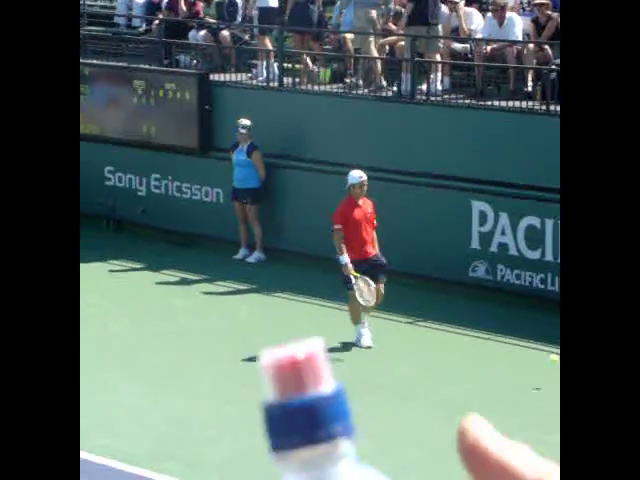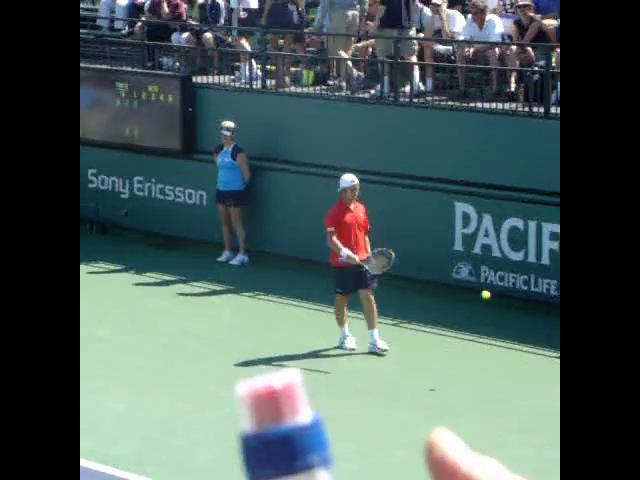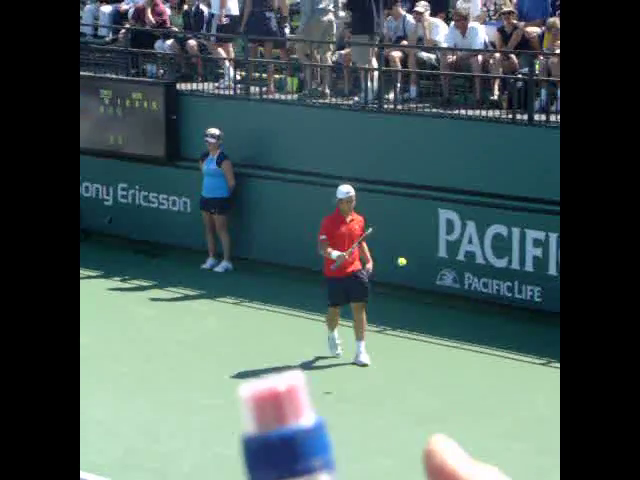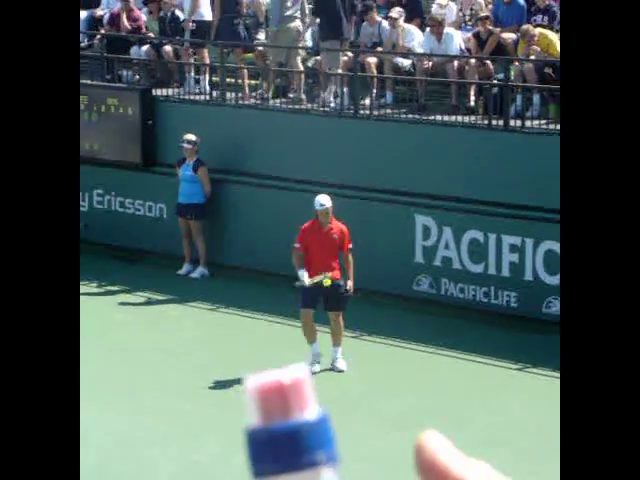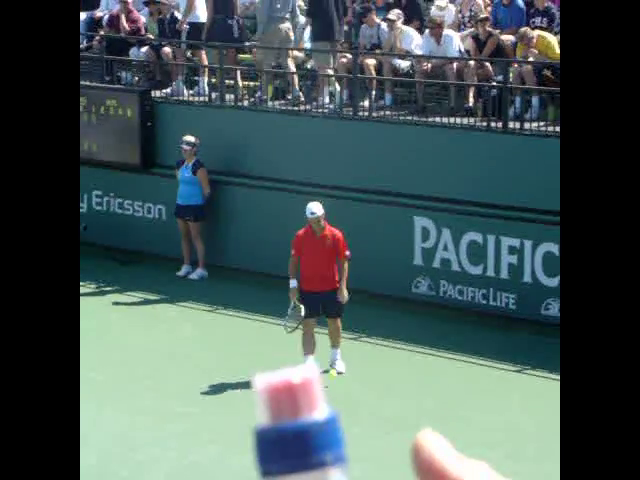
dt=0.2s
person 1, frame 1
left shoulder: (369, 204)
right shoulder: (343, 208)
right elbow: (337, 237)
left wrist: (377, 251)
right wrist: (345, 261)
left hip: (371, 256)
right hip: (352, 260)
left knee: (379, 292)
right knee: (355, 296)
left ankle: (362, 322)
right ankle: (360, 332)
person 1, frame 2
left shoulder: (361, 209)
right shoulder: (335, 212)
right elbow: (331, 239)
left wrist: (369, 253)
right wrist: (346, 253)
left hip: (362, 261)
right hip: (342, 264)
left knee: (368, 297)
right knee: (341, 299)
left ankle: (375, 340)
right ankle: (345, 336)
person 1, frame 3
left shoulder: (359, 220)
right shoulder: (329, 222)
right elbow: (322, 247)
left wrist: (369, 261)
right wrist: (335, 254)
left hip: (356, 272)
right hip: (334, 274)
left knee: (359, 310)
right knee: (334, 312)
left ankle: (361, 351)
right ankle: (333, 336)
person 1, frame 4
left shoulder: (341, 229)
right shoulder: (306, 230)
left elbow: (347, 255)
right elbow: (297, 254)
left wrist: (350, 278)
right wrist: (302, 273)
left hip: (334, 281)
right hip: (311, 282)
left knee: (336, 318)
right knee: (306, 317)
left ankle: (338, 356)
right ankle: (315, 355)
person 1, frame 5
left shoulder: (336, 235)
right shoulder: (300, 237)
left elbow: (344, 261)
right elbow: (294, 261)
left wrist: (343, 287)
right wrist: (293, 284)
left hip: (331, 289)
right hip: (307, 289)
left knee: (334, 324)
right knee: (308, 326)
left ankle: (336, 358)
person 2, frame 1
left shoulder: (253, 150)
right shoulder: (234, 148)
left elbow: (262, 172)
left wrist: (256, 184)
left hip: (251, 189)
right hip: (237, 188)
left knee: (253, 221)
right knee: (241, 220)
left ankle: (259, 252)
right ankle: (244, 249)
person 2, frame 2
left shoulder: (238, 152)
right shoulder: (218, 150)
left elbow: (246, 175)
left wrist: (240, 187)
left hip: (235, 192)
right hip: (221, 190)
left knee: (237, 223)
right knee: (225, 222)
left ankle: (242, 255)
right ankle: (227, 251)
person 2, frame 3
left shoulder: (223, 160)
right shoulder: (204, 157)
left elbow: (231, 182)
left wrist: (224, 194)
left hip: (219, 199)
right hip: (205, 197)
left knee: (221, 230)
right knee: (209, 229)
left ankle: (226, 262)
right ankle: (211, 258)
person 2, frame 4
left shoulder: (199, 165)
right shoulder: (181, 163)
left elbow: (207, 188)
left wrist: (200, 200)
left hip: (195, 205)
right hip: (182, 203)
left knee: (197, 236)
right knee: (185, 235)
left ankle: (202, 267)
right ankle: (187, 264)
person 2, frame 5
left shoulder: (198, 167)
right shoulder: (180, 165)
left elbow: (206, 190)
left wrist: (198, 201)
left hip: (194, 207)
right hip: (180, 204)
left knee: (196, 237)
right knee: (184, 237)
left ankle: (201, 269)
right ankle: (186, 266)
